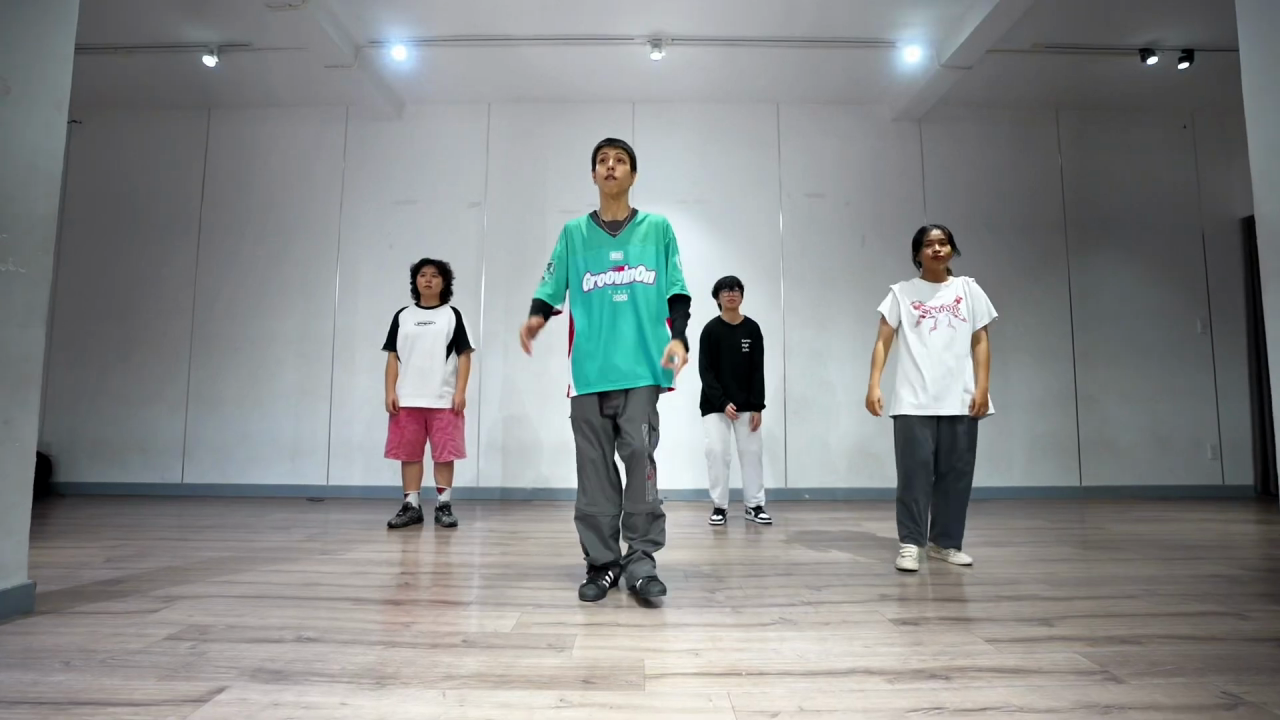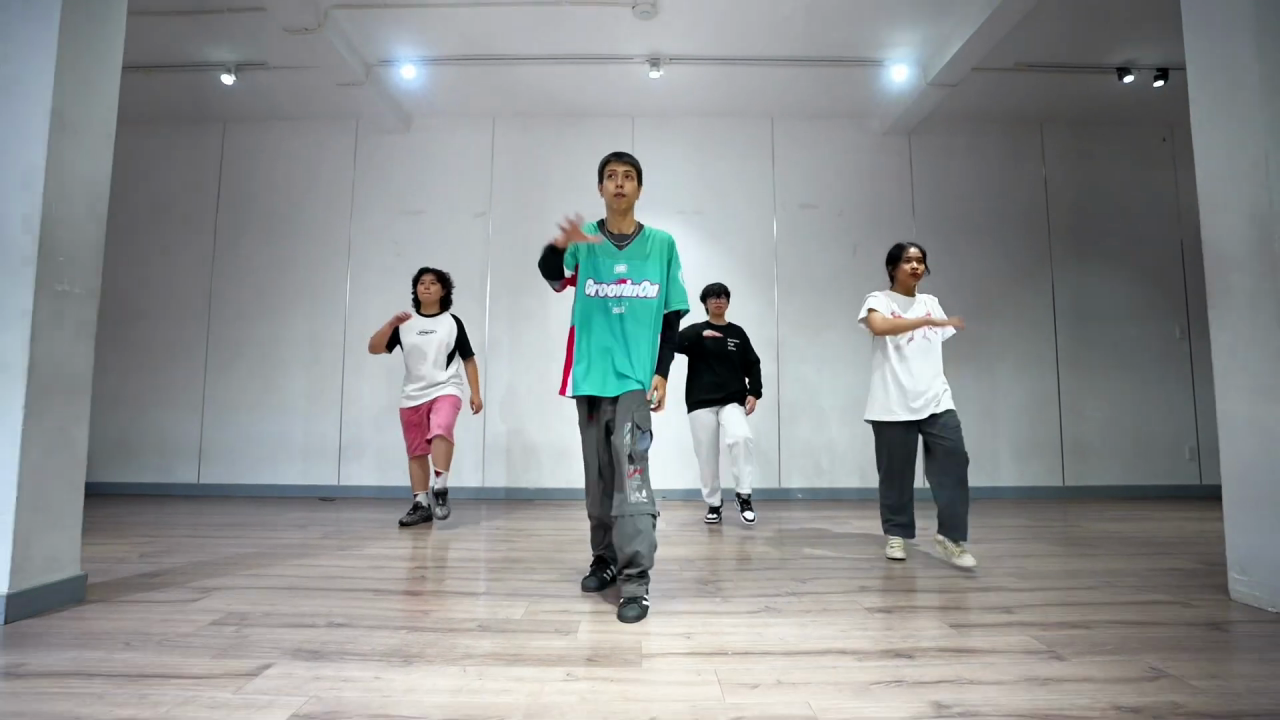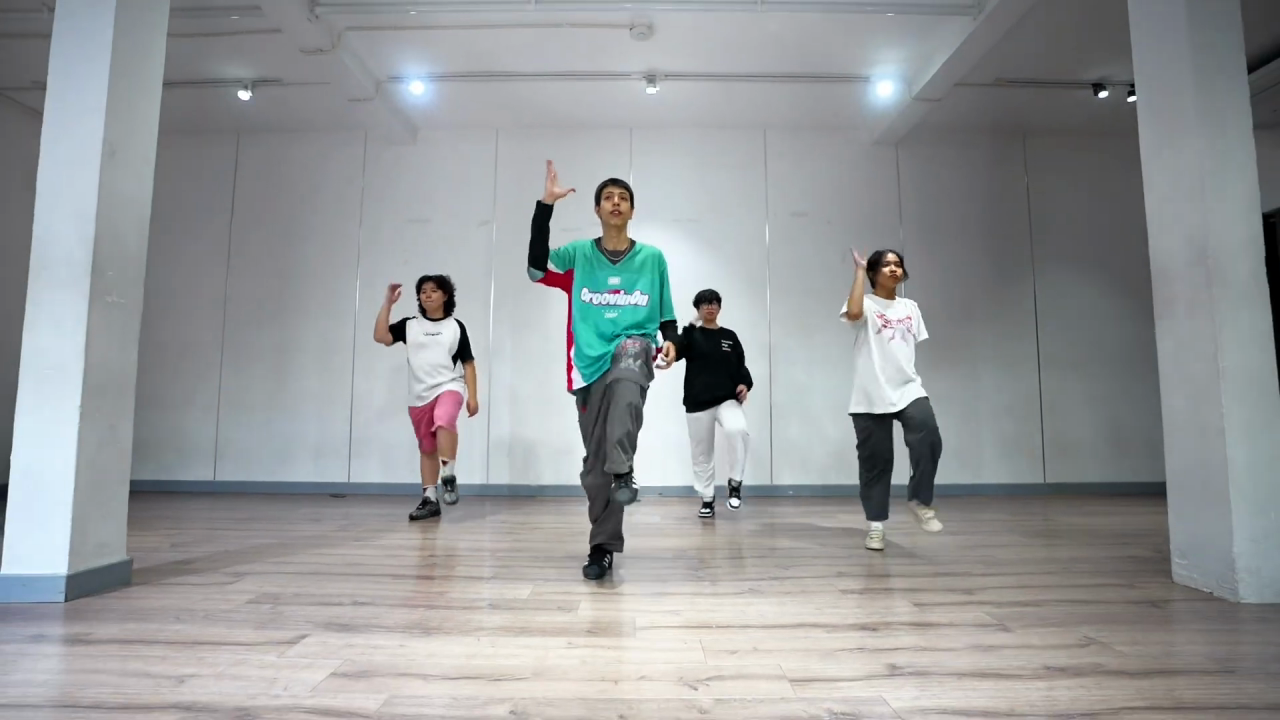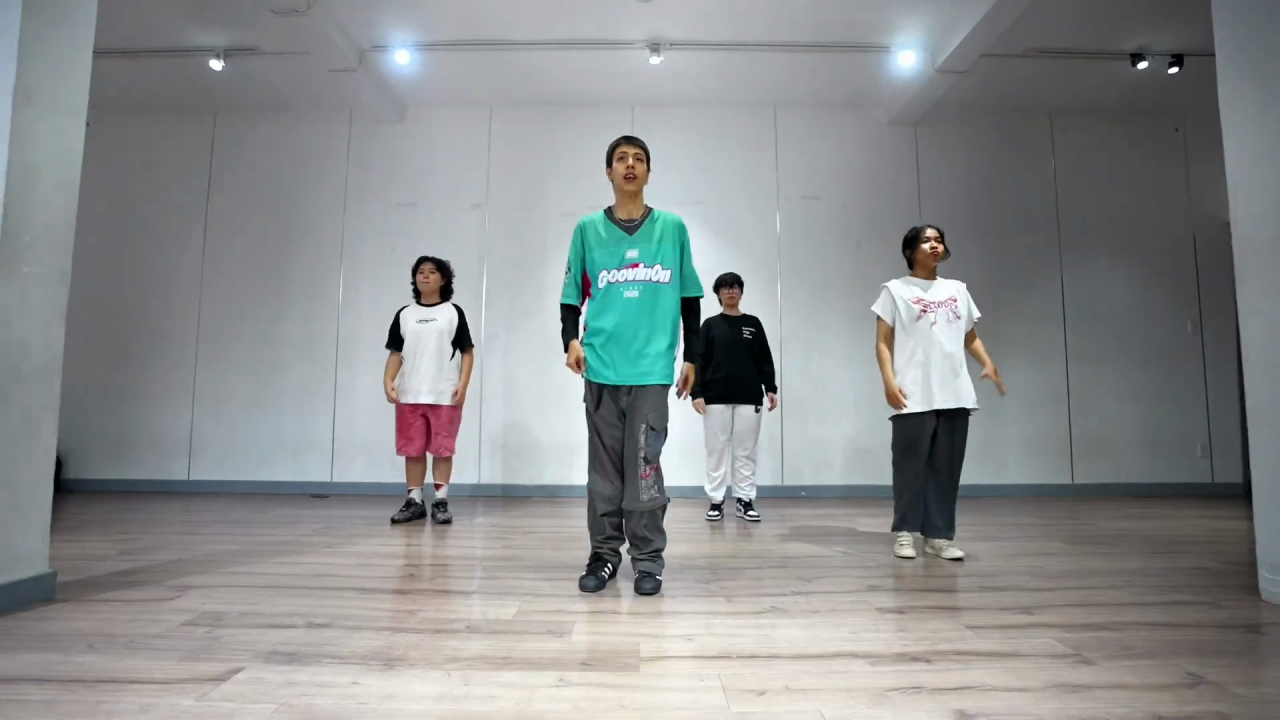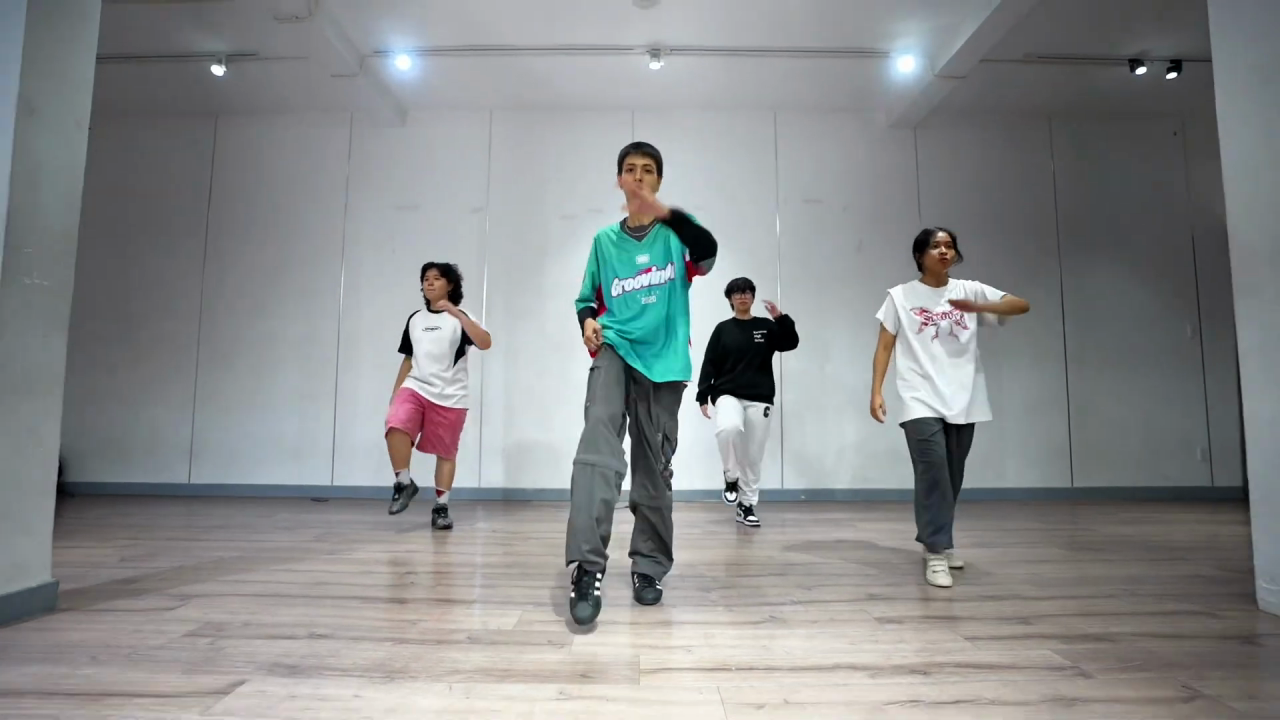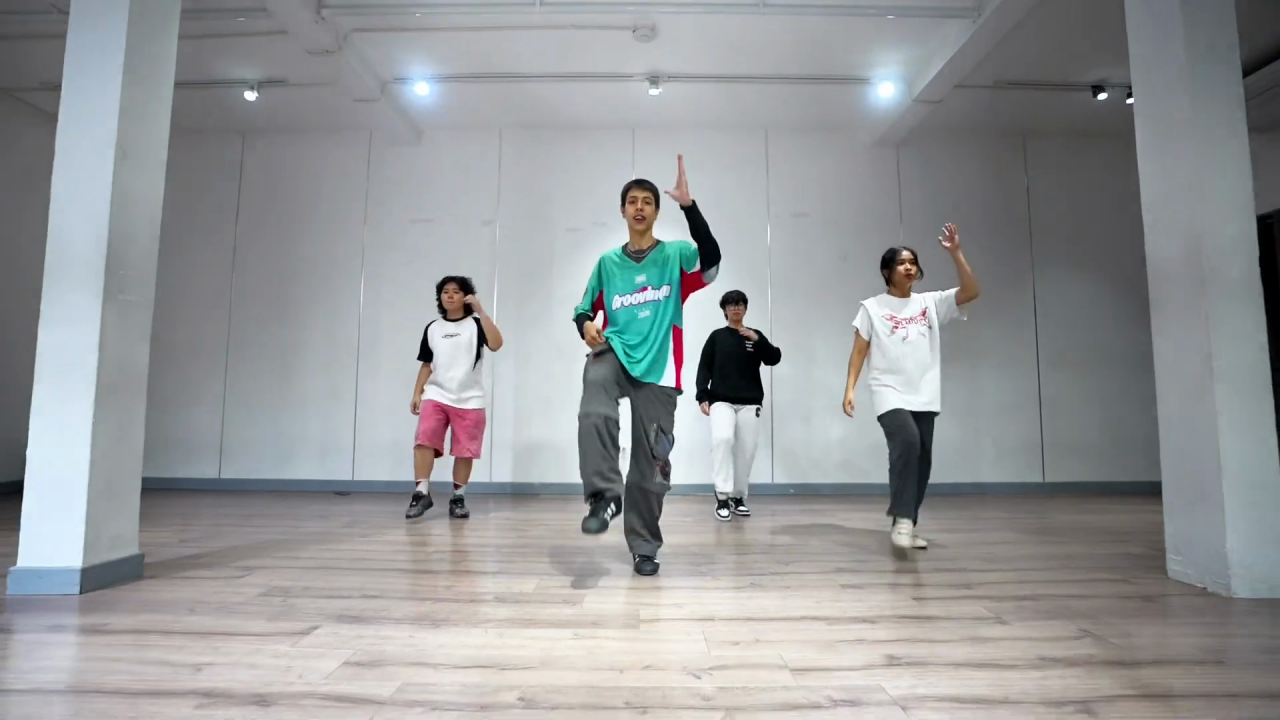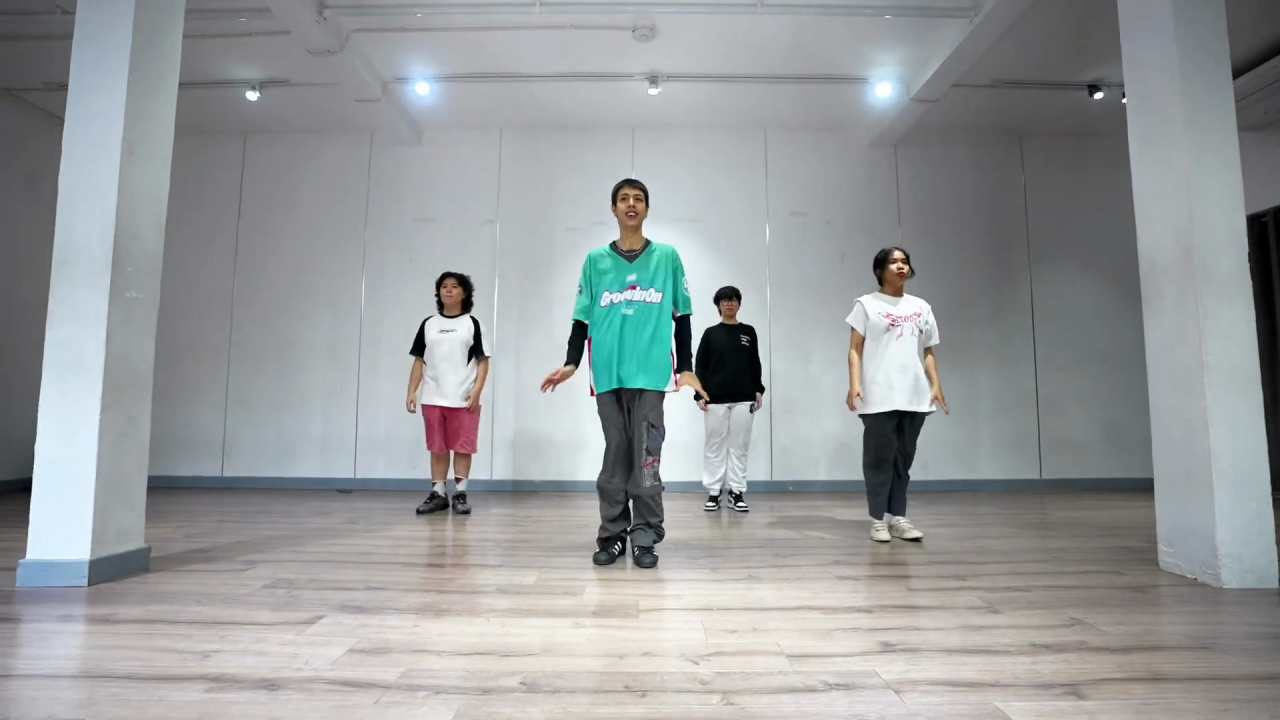
dt=0.7s
person 1, frame 1
left shoulder: (657, 228)
right shoulder: (572, 233)
left elbow: (676, 296)
right elbow: (552, 294)
left wrist: (677, 340)
right wrist: (536, 317)
left hip: (642, 364)
right hip: (589, 367)
left knee: (641, 461)
right knee: (594, 467)
left ankle: (641, 558)
right ankle: (603, 563)
person 1, frame 2
left shoulder: (663, 243)
right shoulder: (583, 240)
left elbow: (673, 314)
right elbow: (554, 276)
left wrist: (663, 372)
right wrist: (558, 244)
left hip: (637, 376)
right hip: (590, 376)
left knee: (630, 472)
right knee: (600, 476)
left ankle: (635, 582)
right ankle: (607, 557)
person 1, frame 3
left shoulder: (653, 259)
right shoulder: (577, 254)
left elbow: (667, 317)
right elbow: (536, 266)
left wrist: (670, 343)
right wrist: (546, 204)
left hip: (632, 348)
right hip: (590, 363)
left knee: (626, 369)
right knee: (594, 459)
left ankle: (621, 472)
right ankle: (604, 544)
person 1, frame 4
left shoulder: (673, 227)
right shoulder: (588, 229)
left elbow: (689, 296)
right elbow: (572, 294)
left wrist: (691, 356)
right wrist: (571, 339)
left hip: (653, 365)
right hip: (602, 363)
left knee: (644, 464)
right knee: (603, 464)
left ankle: (648, 560)
right ankle: (603, 553)
person 1, frame 5
left shoulder: (676, 231)
right shoulder: (604, 240)
left elbow: (708, 251)
right elbow: (586, 299)
left wrist: (666, 215)
right wrist: (588, 321)
left hip: (661, 360)
right hip: (614, 352)
left knee: (654, 468)
right knee: (598, 448)
left ankle: (648, 567)
right ankle: (587, 569)
person 1, frame 6
left shoulder: (676, 253)
right shoulder: (607, 261)
left elbow: (712, 259)
right elbow: (584, 307)
left wrist: (688, 204)
right wrist: (587, 325)
left hip: (658, 367)
right hip: (615, 354)
left knee: (653, 458)
right knee: (594, 412)
left ankle: (644, 547)
right ankle: (602, 496)
person 1, frame 7
left shoulder: (667, 256)
right shoulder: (596, 259)
left elbow: (681, 317)
right elbow: (583, 316)
left wrist: (684, 367)
right wrist: (570, 363)
left hip: (650, 373)
right hip: (608, 372)
left knee: (646, 458)
right knee: (614, 456)
left ankle: (645, 538)
right ankle: (613, 533)
person 2, frame 1
left shoulder: (968, 289)
right shoulder: (902, 292)
left elbow: (980, 342)
right elbow: (883, 342)
left wrist: (983, 387)
right wrist: (874, 384)
left hip: (959, 398)
right hip: (915, 398)
left knee: (955, 471)
right knee: (914, 467)
left ankle: (945, 542)
right ankle: (910, 544)
person 2, frame 2
left shoulder: (931, 304)
right shoulder: (878, 300)
right elbow: (879, 327)
right wrist: (928, 320)
left hip: (935, 398)
right hip: (894, 402)
left knee: (953, 458)
right knee: (895, 472)
left ankle: (951, 535)
right ankle: (896, 535)
person 2, frame 3
left shoulder: (910, 307)
right shoulder: (865, 302)
right elbow: (851, 312)
right wrist: (860, 272)
left hip: (909, 390)
right hip: (871, 397)
left knee: (928, 434)
right knee: (875, 461)
left ankle: (920, 501)
right ankle: (876, 524)
person 2, frame 4
left shoulder: (958, 290)
right shoulder: (895, 290)
left elbow: (971, 338)
right elbow: (883, 342)
left wrist: (989, 364)
right wrist: (889, 380)
left hip: (955, 393)
right hip: (914, 394)
left knee: (946, 466)
right knee: (911, 464)
left ankle: (938, 535)
right ankle: (905, 532)
person 2, frame 5
left shoulder: (969, 290)
right shoulder: (900, 296)
left elbow: (1020, 305)
right elbow: (885, 347)
left wrist: (979, 307)
right wrist: (876, 391)
left hip: (963, 401)
right hip: (921, 400)
left knee: (951, 475)
right knee: (932, 468)
left ankle: (938, 543)
right ankle: (937, 553)
person 2, frame 6
left shoulder: (932, 302)
right shoulder: (872, 307)
left elbow: (972, 292)
right elbow: (859, 351)
left wrist: (956, 253)
right wrist: (849, 389)
left hip: (924, 396)
right hip: (889, 392)
left knee: (921, 459)
right knee: (906, 444)
left ankle: (908, 520)
right ankle: (902, 520)
person 2, frame 7
left shoulder: (921, 306)
right shoulder: (866, 304)
left elbow: (928, 352)
right elbow: (855, 348)
left wrist: (935, 386)
right wrist: (854, 384)
left hip: (914, 397)
right hip: (879, 397)
left knee: (903, 457)
right knee: (880, 455)
left ankle: (897, 516)
right ankle: (879, 518)
person 3, frame 1
left shoulder: (452, 315)
right shoulder: (402, 316)
left elbow: (464, 355)
right elbow: (393, 357)
left wrist: (460, 391)
right wrist: (390, 392)
left hip: (443, 399)
right hip: (407, 398)
left knee: (444, 453)
right knee: (408, 453)
left ankle: (443, 506)
right ankle: (411, 506)
person 3, frame 2
left shoulder: (453, 322)
right shoulder: (404, 324)
left elbow: (468, 360)
right elbow: (374, 348)
left wrist: (476, 393)
right wrist: (390, 325)
left hip: (446, 389)
right hip: (413, 397)
left knee: (440, 432)
right knee: (417, 451)
left ankle: (440, 487)
right ankle: (421, 504)
person 3, frame 3
left shoulder: (456, 326)
right shoulder: (409, 325)
left elbow: (468, 363)
right elbow: (380, 336)
left wrist: (473, 395)
right wrist: (388, 303)
left hip: (450, 387)
right hip: (420, 395)
left knee: (444, 423)
right knee: (427, 448)
left ankle: (448, 475)
right ankle: (430, 499)
person 3, frame 4
left shoulder: (454, 312)
right shoulder: (404, 314)
left elbow: (467, 352)
right elbow: (395, 353)
left wrist: (463, 385)
right wrist: (389, 381)
left hip: (445, 395)
right hip: (410, 395)
left knee: (443, 449)
right knee: (412, 449)
left ankle: (440, 502)
right ankle: (414, 502)
person 3, frame 5
left shoulder: (461, 316)
right shoulder: (415, 319)
left elbow: (485, 343)
left wrist: (456, 315)
right wrist: (396, 388)
left hip: (449, 396)
right hip: (416, 388)
left knee: (445, 452)
right knee: (395, 427)
left ankle: (441, 508)
right ankle: (403, 483)
person 3, frame 6
left shoulder: (475, 324)
right shoulder: (432, 328)
left elbow: (496, 344)
right elbow: (426, 365)
left wrist: (480, 311)
right wrist: (417, 394)
left hip: (469, 400)
right hip: (436, 396)
left knee: (465, 451)
right knee: (424, 441)
left ankle: (458, 499)
right ankle: (421, 493)
person 3, frame 7
left shoulder: (472, 324)
right shoulder: (429, 324)
left elbow: (483, 361)
right elbow: (419, 361)
left wrist: (477, 390)
right wrist: (412, 391)
left hip: (463, 398)
right hip: (433, 397)
left knee: (463, 447)
right knee: (438, 447)
left ankle: (460, 495)
right ankle: (438, 494)
person 4, frame 1
left shoulder: (752, 329)
right shoulder: (711, 330)
left elbow: (757, 370)
right elbow: (706, 370)
left wrist: (757, 406)
right wrist: (723, 402)
left hip: (746, 405)
right hip: (715, 405)
left knee: (752, 453)
right knee: (716, 453)
left ankle: (754, 505)
right ankle: (719, 505)
person 4, frame 2
left shoulder: (738, 333)
right shoulder: (696, 331)
left elbow: (752, 365)
right elbow: (674, 344)
left wrist: (754, 393)
right wrist: (701, 334)
left hip: (732, 400)
right hip: (701, 402)
left knee: (742, 437)
right knee: (706, 456)
left ankle: (744, 495)
right ankle: (714, 504)
person 4, frame 3
left shoulder: (730, 336)
right shoulder: (690, 334)
left elbow: (740, 366)
right elbow: (674, 354)
left wrist: (746, 383)
right wrist: (690, 329)
left hip: (728, 399)
right hip: (698, 403)
left knee: (738, 430)
right knee: (701, 454)
left ankle: (735, 483)
right ankle: (707, 499)
person 4, frame 4
left shoulder: (753, 324)
right shoulder: (711, 324)
left elbow: (765, 360)
right elbow: (698, 360)
left wrist: (771, 389)
right wrist: (697, 392)
left hip: (749, 399)
right hip: (716, 399)
left knee: (745, 451)
right knee: (716, 450)
left ankle: (745, 500)
right ankle: (715, 501)
person 4, frame 5
left shoulder: (767, 326)
right shoulder: (723, 329)
left elbow: (791, 342)
right elbow: (710, 364)
left wrist: (780, 318)
right wrist: (703, 397)
left hip: (759, 399)
right hip: (727, 394)
left knee: (753, 454)
right knee: (729, 428)
left ankle: (747, 505)
right ankle: (731, 477)
person 4, frame 6
left shoulder: (755, 335)
right shoulder: (716, 337)
left elbow: (774, 358)
right elbow: (704, 368)
left wrist: (757, 341)
right wrist: (702, 397)
left hip: (750, 402)
right hip: (721, 401)
left knee: (746, 451)
right knee: (722, 441)
left ankle: (738, 497)
right ankle: (722, 497)
person 4, frame 7
left shoulder: (748, 332)
right shoulder: (711, 333)
left elbow: (755, 364)
right elbow: (700, 366)
left wrist: (759, 389)
right wrist: (698, 394)
left hip: (744, 399)
right hip: (715, 399)
left knee: (739, 447)
right knee: (714, 446)
left ankle: (736, 493)
right ankle: (713, 493)
